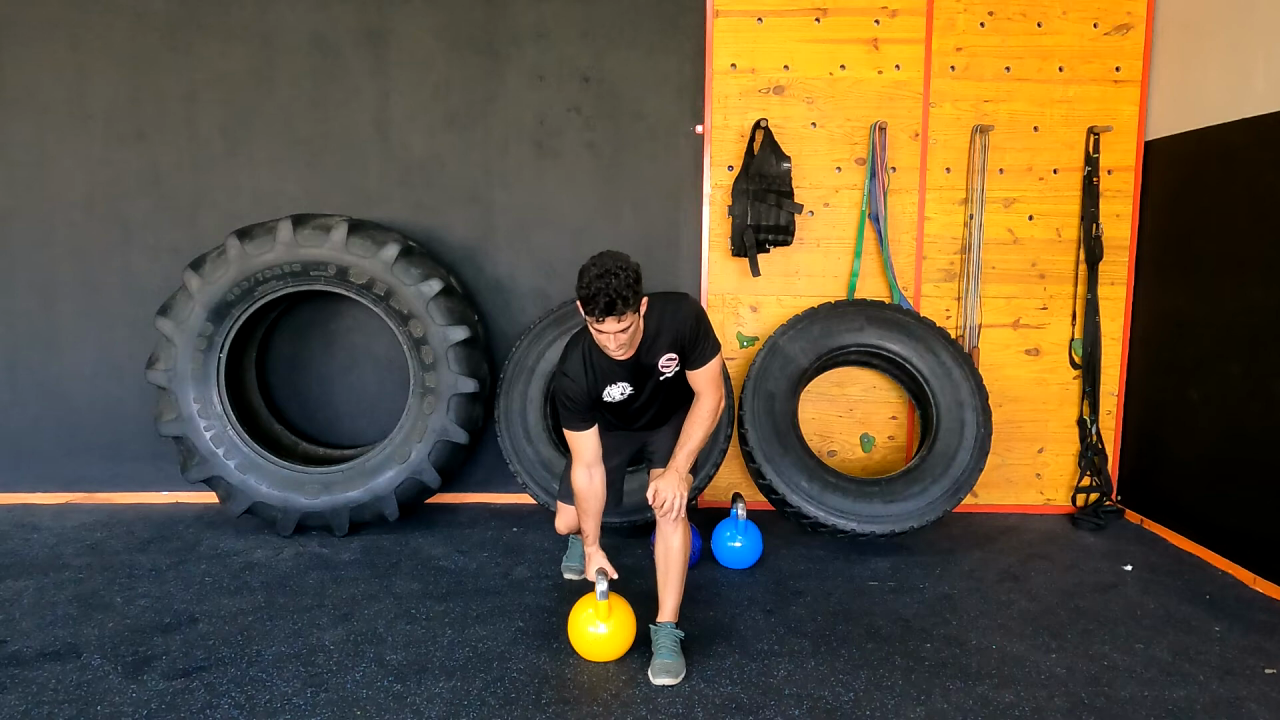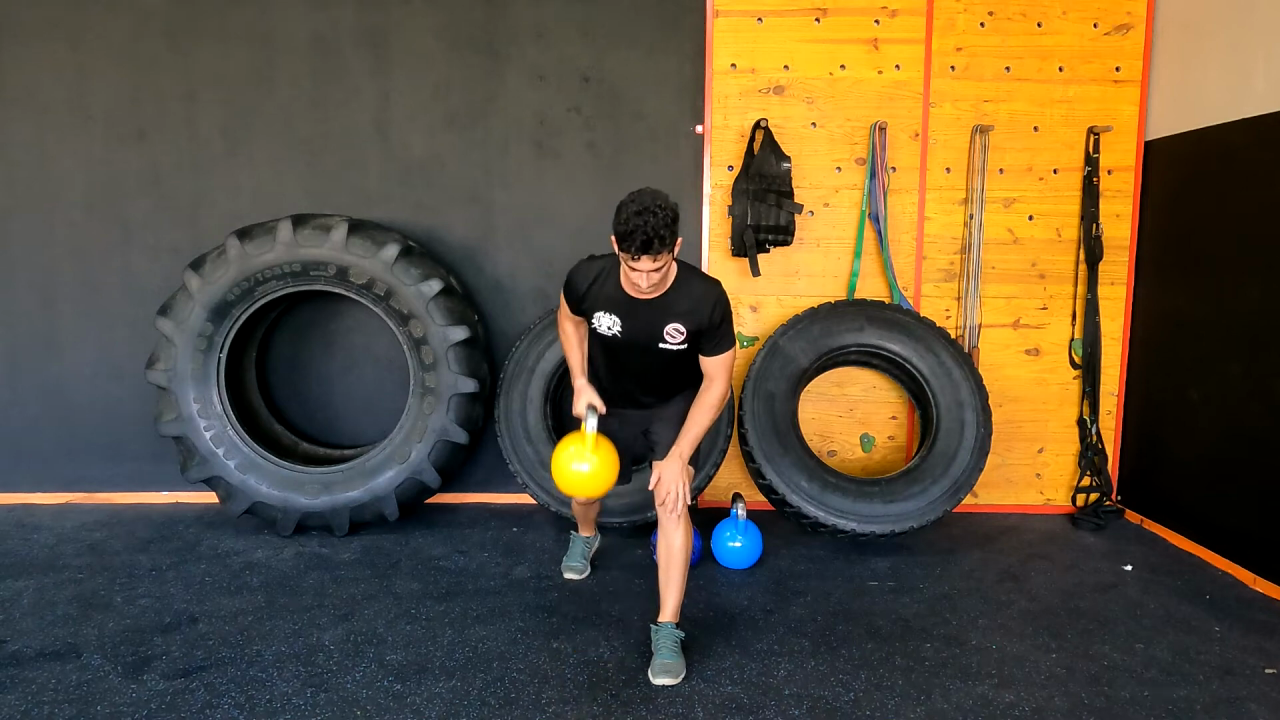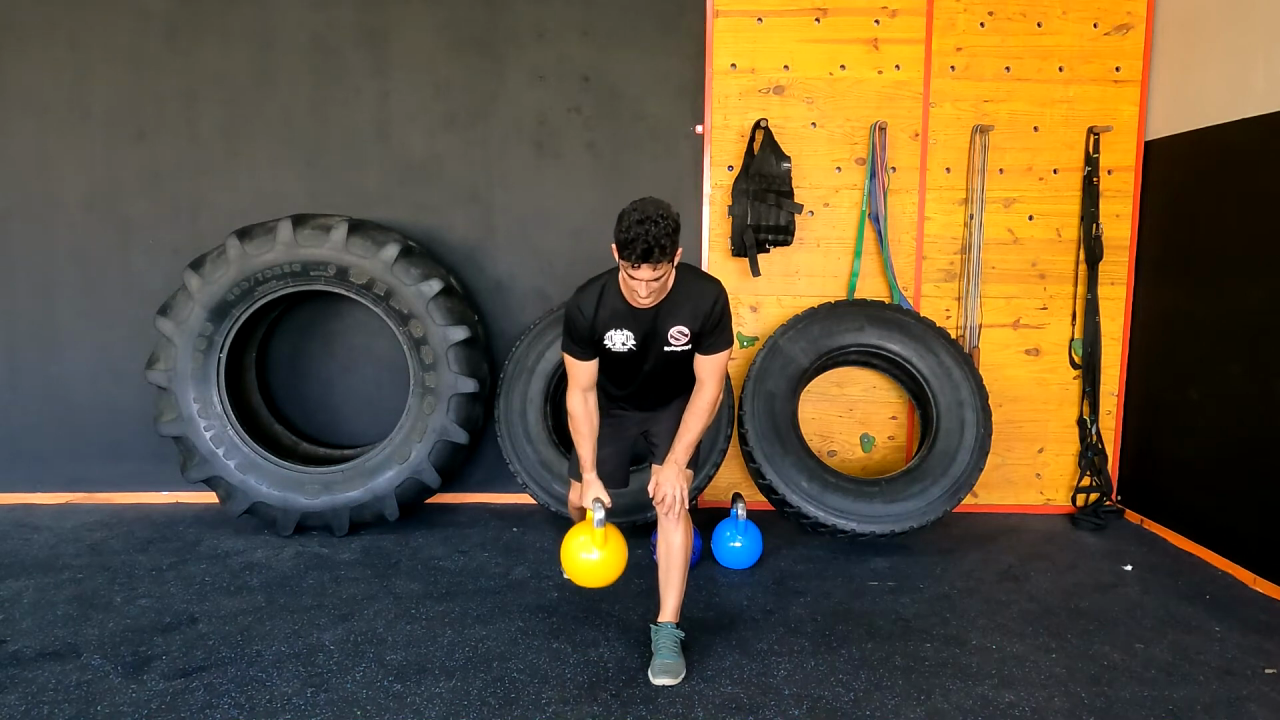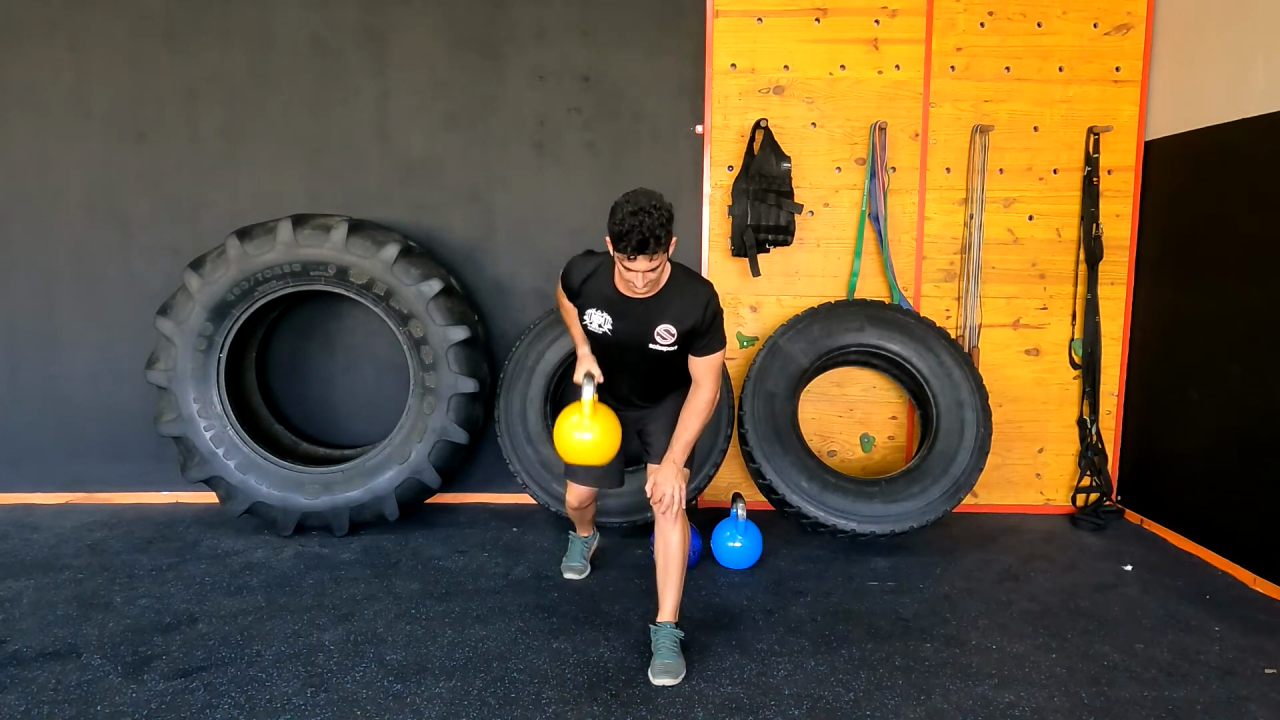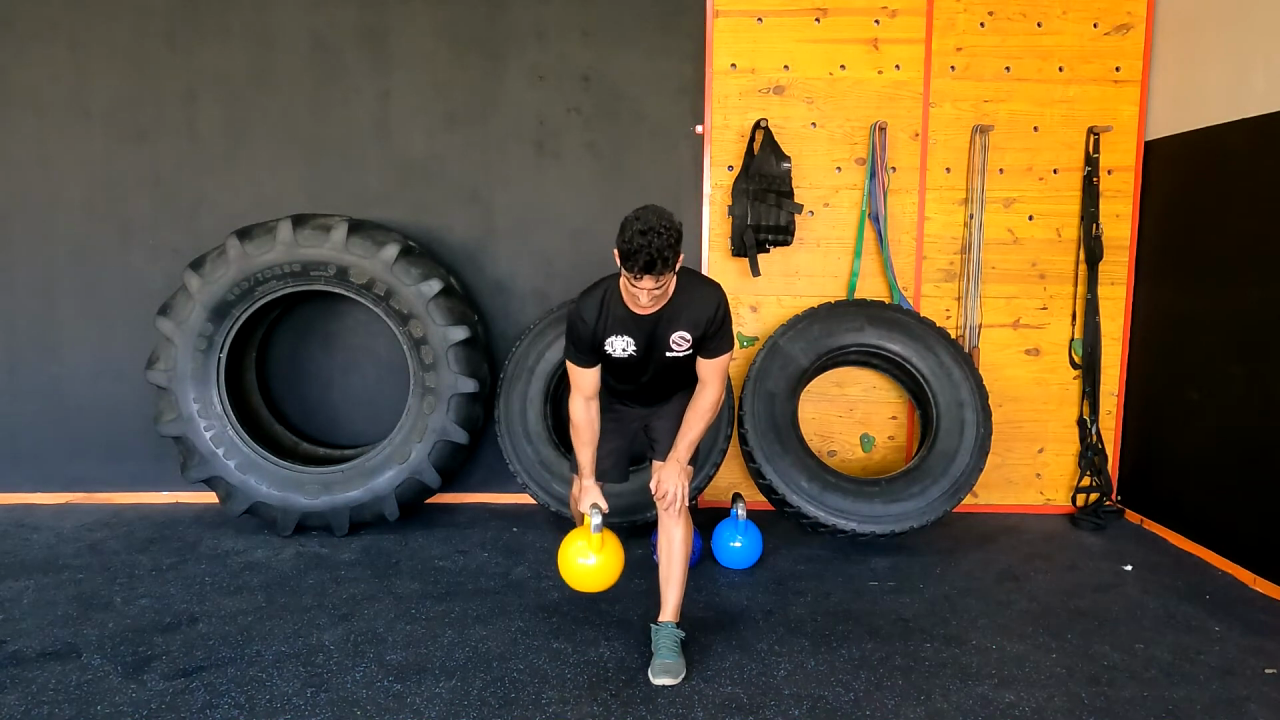
dt=1s
person 1, frame 1
left shoulder: (682, 316)
right shoulder: (574, 371)
left elbow: (711, 395)
right elbow: (587, 465)
left wrist: (677, 469)
right wrist: (592, 548)
left hip: (673, 418)
right hip: (609, 426)
left knee: (669, 505)
right knee: (567, 523)
left ankle: (666, 631)
right ankle: (582, 539)
person 1, frame 2
left shoulder: (705, 298)
right shoulder: (587, 279)
left elbow: (718, 382)
right elbow: (569, 319)
left wrist: (679, 457)
right wrist: (580, 381)
left hip: (675, 404)
right hip: (608, 402)
left knee: (672, 501)
left ankle: (667, 630)
right ankle: (585, 535)
person 1, frame 3
left shoulder: (706, 297)
right shoulder: (587, 305)
left elbow: (709, 385)
right elbow: (581, 392)
left wrist: (676, 462)
right wrist: (589, 475)
left hip: (676, 404)
right hip: (612, 405)
left knee: (672, 501)
right knee: (581, 500)
left ankle: (666, 630)
person 1, frame 4
left shoulder: (697, 299)
right shoulder: (583, 273)
left elbow: (705, 386)
left wrist: (673, 461)
right wrist: (583, 351)
left hip: (668, 404)
right hip: (604, 398)
left knee: (668, 501)
right knee: (577, 495)
left ankle: (666, 632)
right ankle: (584, 536)
person 1, frame 5
left shoulder: (706, 301)
right shoulder: (590, 310)
left elbow: (711, 385)
right elbow: (584, 398)
left wrist: (678, 460)
right wrist: (588, 479)
left hip: (675, 401)
right hip: (612, 402)
left knee: (672, 498)
right knee: (582, 497)
left ankle: (667, 631)
